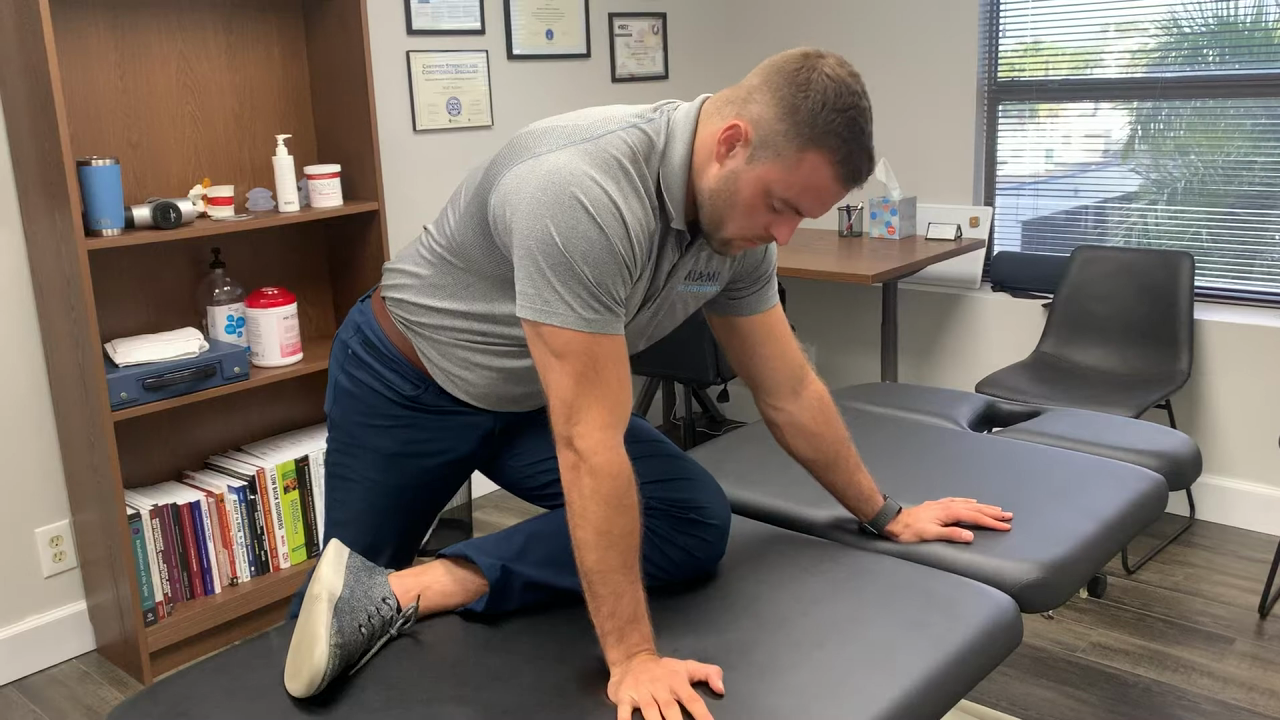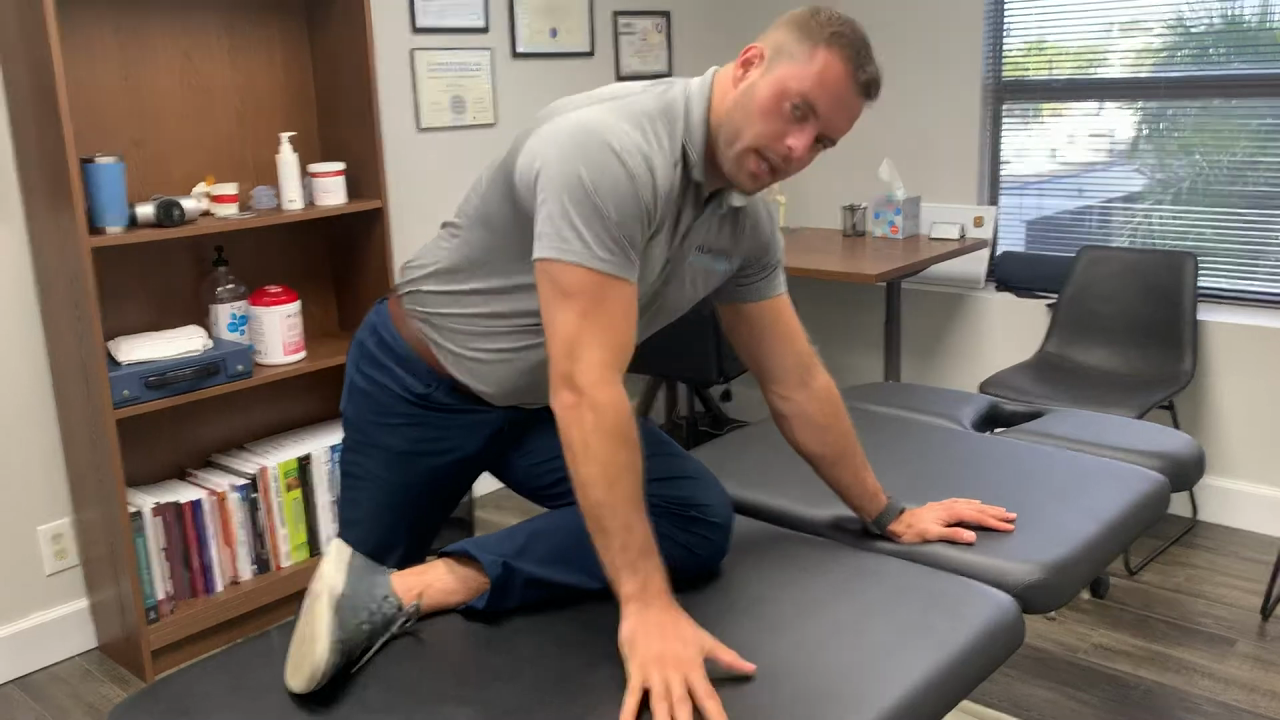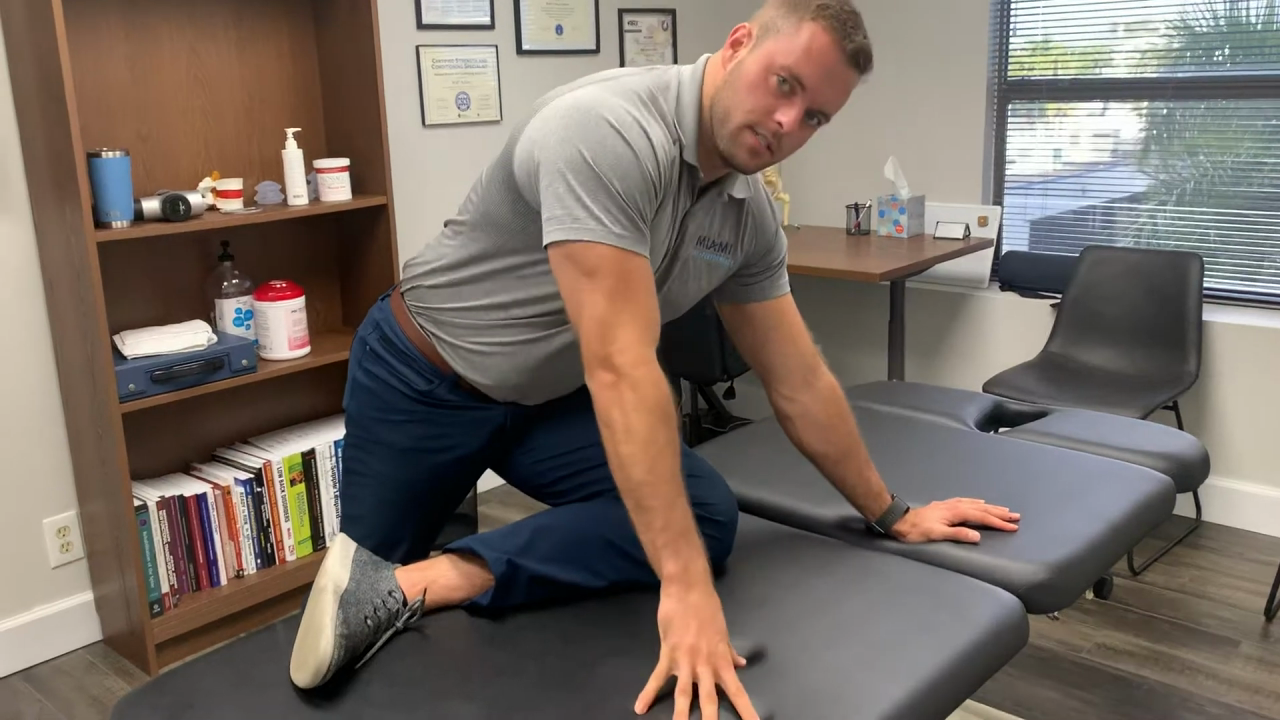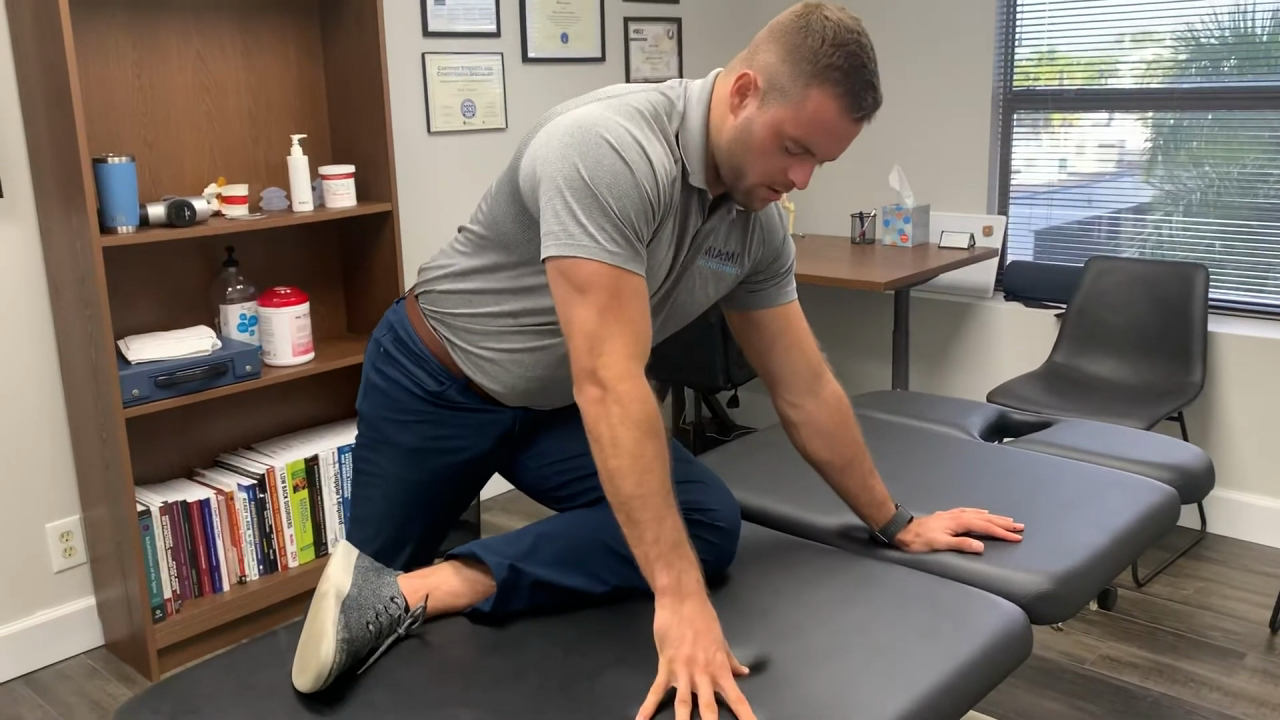
dt=0.5s
person 1, frame 1
left shoulder: (739, 223)
right shoulder: (583, 190)
left elbow: (789, 393)
right elbow: (591, 446)
left wrist: (886, 516)
right wrist: (632, 656)
left hip: (531, 394)
right hip: (406, 379)
left knee: (695, 522)
right knee: (341, 613)
left ankle: (407, 593)
person 1, frame 2
left shoulder: (747, 220)
right shoulder: (611, 147)
left elbow: (796, 383)
right elbow: (586, 390)
left wrist: (888, 515)
right wrist: (646, 605)
left hip: (538, 399)
right hip: (420, 380)
left knee: (697, 520)
right knee: (366, 582)
left ankle: (411, 591)
person 1, frame 3
left shoulder: (749, 217)
right shoulder: (606, 130)
left elbow: (798, 383)
right elbow: (620, 369)
left wrist: (892, 514)
right wrist: (686, 585)
left hip: (547, 396)
right hip: (424, 377)
left knee: (706, 517)
right knee: (374, 573)
left ankle: (417, 586)
person 1, frame 4
left shoulder: (758, 225)
right shoulder: (608, 148)
left elbow: (805, 391)
right elbow: (609, 384)
left wrist: (896, 524)
right wrist: (680, 598)
left hip: (553, 405)
right hip: (436, 379)
left knee: (706, 524)
right knee: (376, 583)
left ankle: (420, 595)
